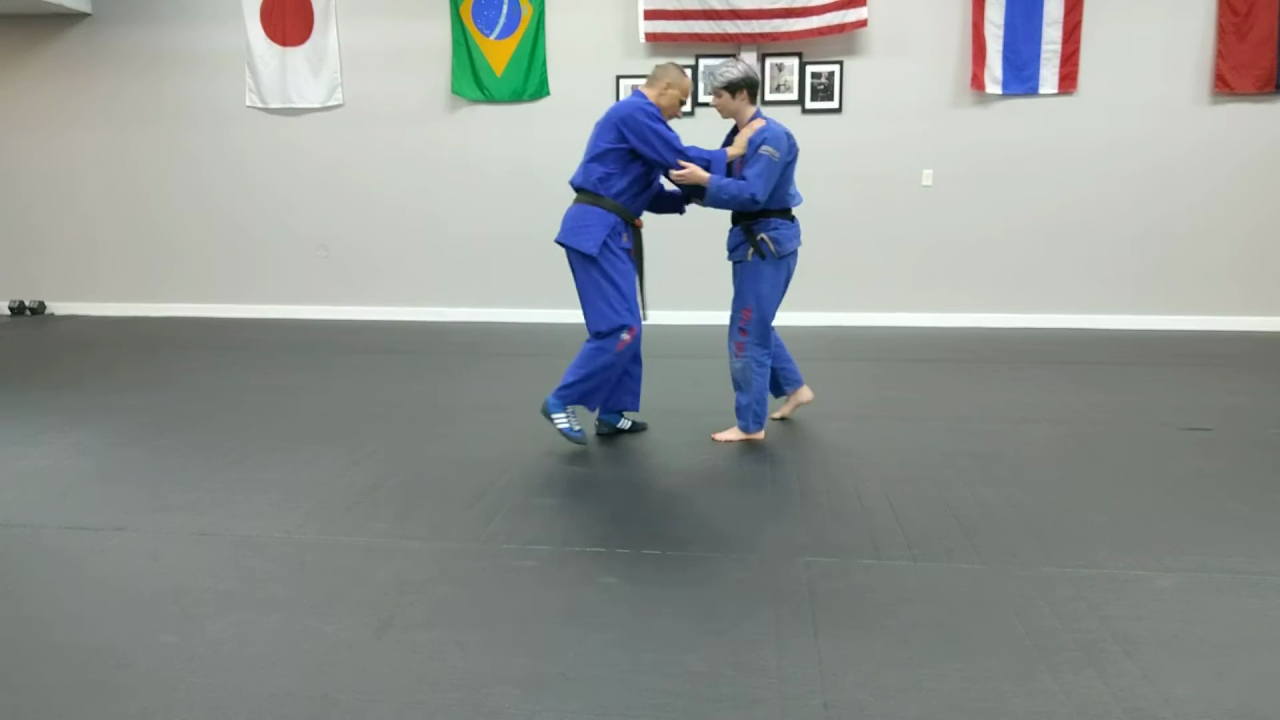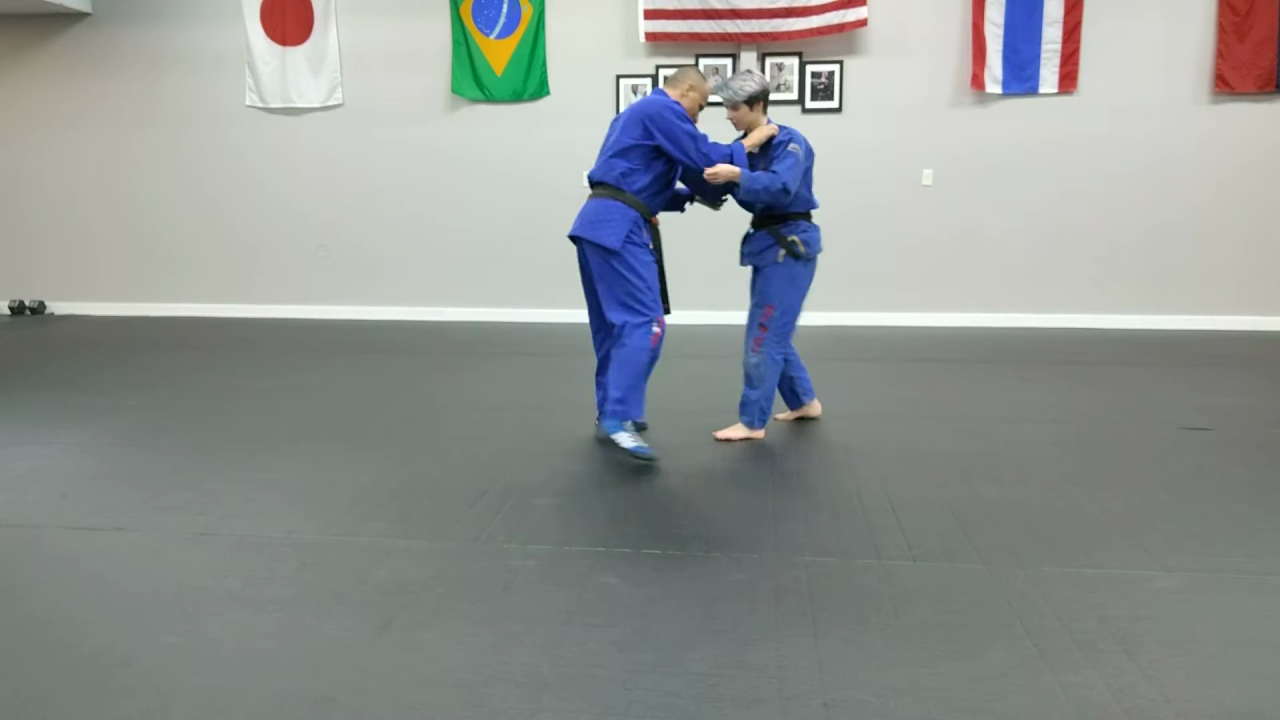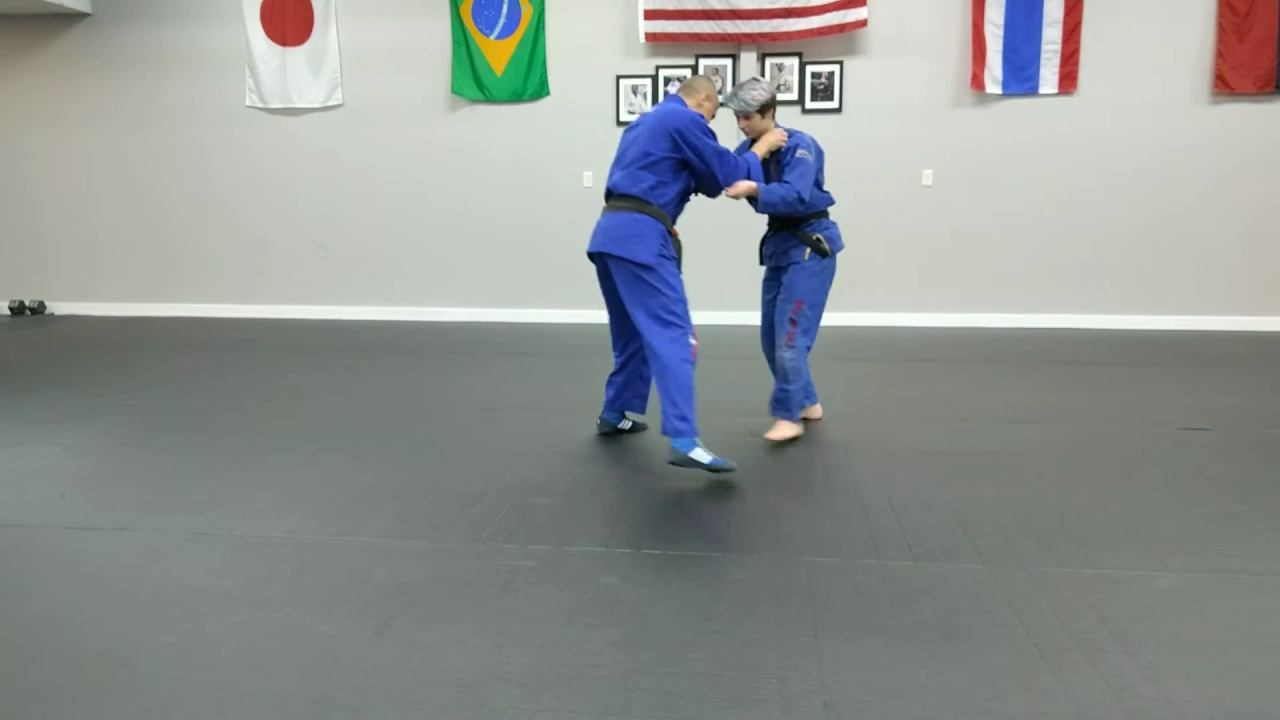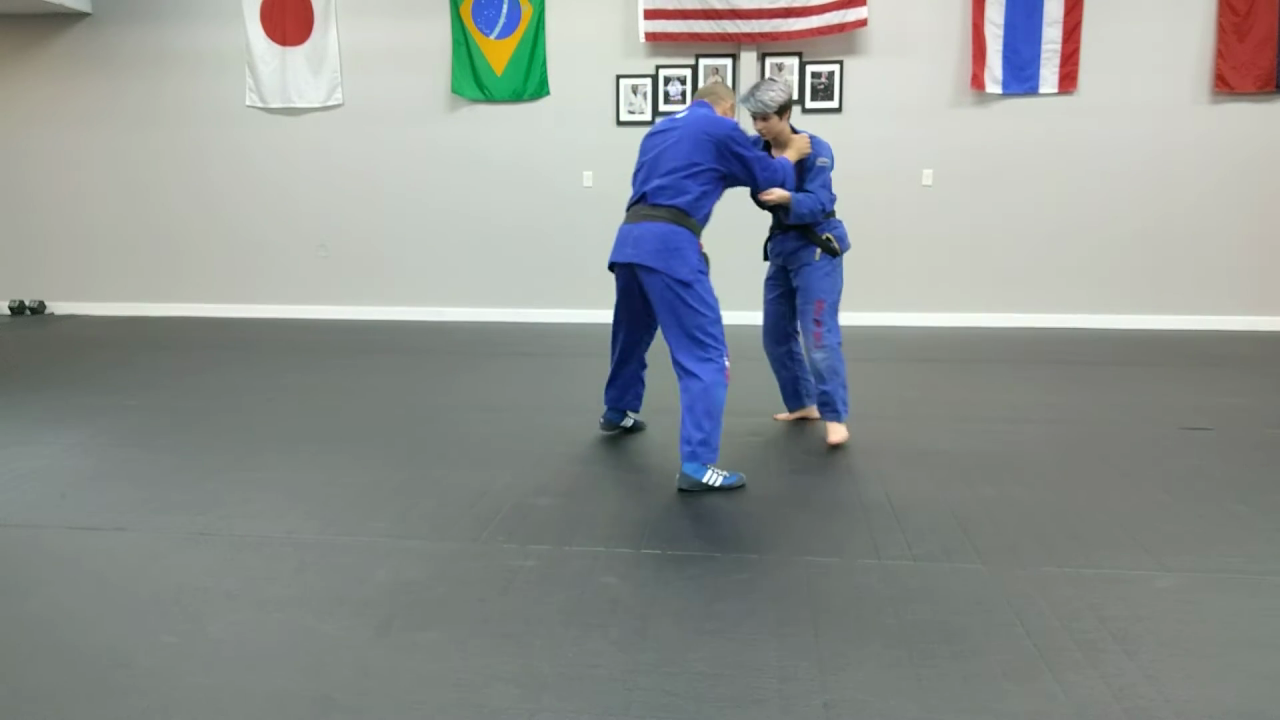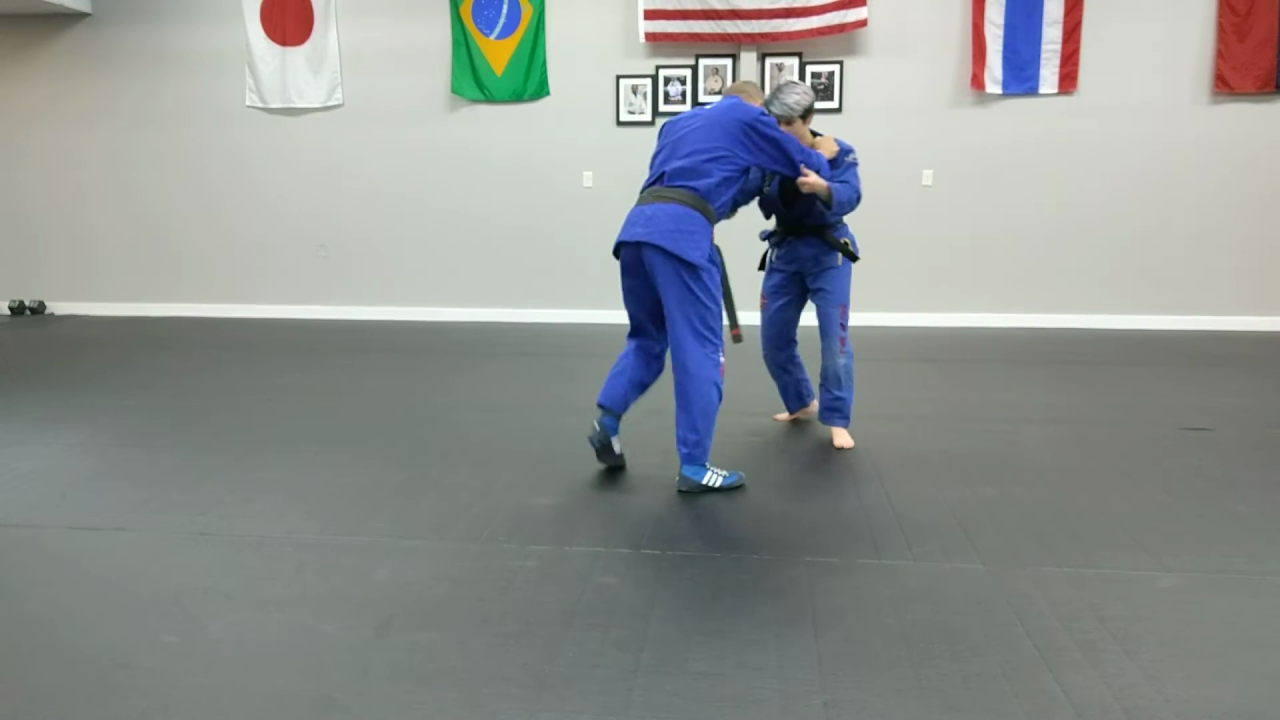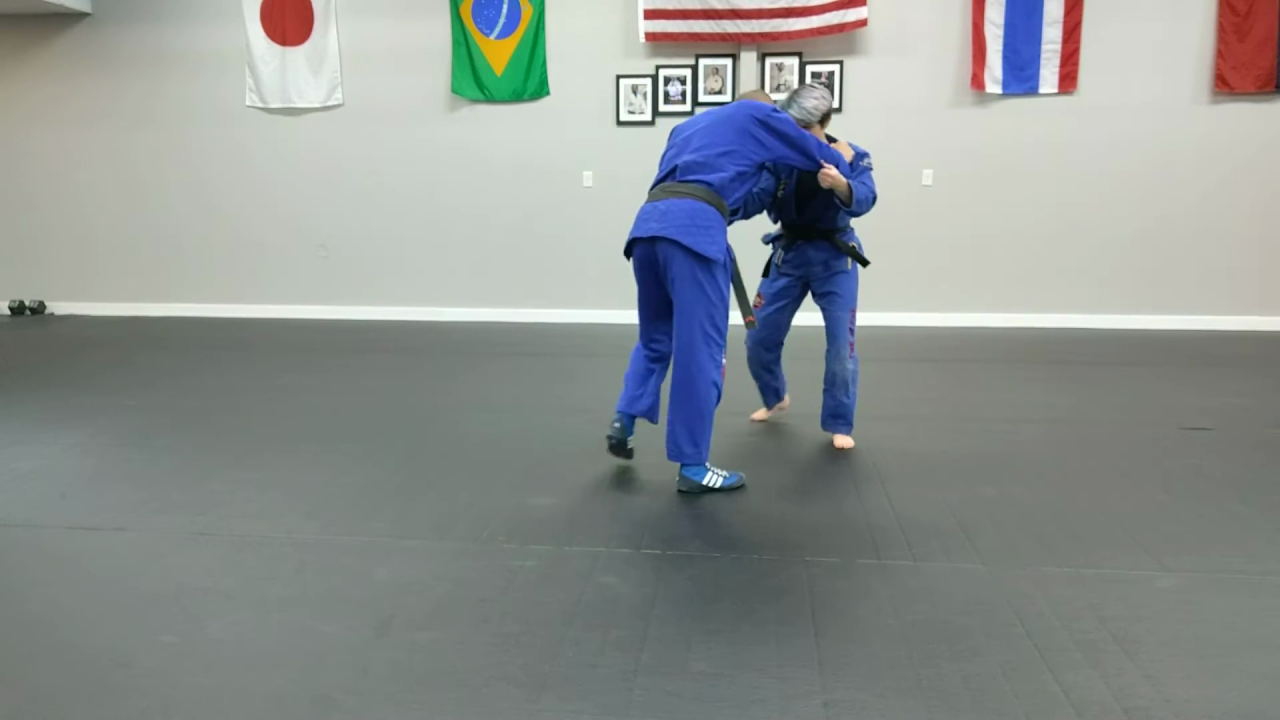
dt=0.2s
person 1, frame 1
left shoulder: (630, 116)
right shoulder: (636, 112)
left elbow: (645, 191)
right elbow: (678, 159)
left wrist: (690, 198)
right wrist: (733, 151)
left hip: (604, 231)
right hip: (597, 231)
left knee: (623, 325)
right knee: (621, 328)
left ankle: (612, 413)
right ankle: (561, 402)
person 1, frame 2
left shoulder: (642, 113)
right shoulder: (662, 110)
right elbow: (703, 159)
left wrist: (690, 195)
right wrist: (749, 143)
left hip: (603, 223)
right hip: (617, 228)
left knee: (617, 324)
right knee: (645, 323)
left ankle: (615, 414)
right ankle: (617, 421)
person 1, frame 3
left shoulder: (647, 122)
right shoulder: (686, 120)
right elbow: (724, 173)
left wrist: (700, 182)
right wrist: (760, 149)
left hip: (612, 233)
right hip: (640, 237)
left knee: (632, 331)
right knee: (672, 335)
left ankle: (615, 414)
right ankle: (683, 441)
person 1, frame 4
left shoulder: (660, 129)
right shoulder: (721, 128)
right elbow: (765, 176)
left wrist: (719, 175)
right wrist: (791, 154)
left hip: (630, 239)
right hip: (671, 246)
left knee: (633, 334)
right knee: (704, 356)
left ankle: (617, 412)
right ankle: (696, 465)
person 1, frame 5
left shoulder: (679, 122)
right shoulder: (749, 116)
right elbow: (802, 165)
left wrist: (738, 190)
right wrist: (823, 154)
left hip: (639, 223)
right hip: (683, 232)
left knee: (647, 337)
right knee: (700, 353)
left ankle: (609, 422)
right ankle: (693, 468)
person 1, frame 6
left shoulder: (689, 125)
right shoulder: (760, 115)
right elbow: (817, 156)
right wrist: (840, 158)
left hip: (649, 221)
right hip: (696, 228)
left knee: (655, 338)
right knee: (700, 351)
left ankle: (625, 420)
right ankle: (692, 467)
person 2, frame 1
left shoulder: (770, 135)
right shoulder: (740, 134)
left elbow: (752, 195)
right elbow: (736, 184)
left wrist: (704, 180)
right wrist: (696, 179)
left hip: (767, 241)
right hip: (756, 239)
left knee: (747, 332)
right knee: (756, 325)
left ankle: (751, 425)
right ankle: (795, 388)
person 2, frame 2
left shoulder: (788, 141)
left elbow: (781, 186)
right elbow: (723, 186)
left wrist: (737, 175)
left hip: (792, 243)
right hip: (767, 242)
left knee: (764, 329)
right knee: (773, 329)
left ankle: (752, 421)
right ankle: (805, 402)
person 2, frame 3
left shoulder: (799, 146)
right shoulder: (749, 149)
left elbow: (795, 195)
left wrist: (754, 189)
left hip: (812, 244)
right hip: (780, 243)
left knee: (791, 330)
right knee: (773, 332)
left ankle: (789, 415)
right ankle: (806, 403)
person 2, frame 4
left shoulder: (815, 150)
right shoulder: (756, 148)
left elbow: (819, 203)
left wrist: (787, 199)
left hip: (819, 245)
right hip: (783, 243)
left knee: (818, 331)
right knee: (776, 333)
left ankle: (835, 417)
right ankle: (803, 403)
person 2, frame 5
left shoulder: (837, 152)
left elbow: (850, 196)
left wrist: (824, 188)
left hip: (827, 252)
right hip: (785, 250)
left knee: (835, 339)
right knee: (775, 339)
left ankle: (838, 421)
right ankle: (803, 402)
person 2, frame 6
left shoulder: (851, 156)
left elbow: (865, 200)
right elbow: (755, 198)
left wrist: (842, 185)
left hip: (834, 255)
right hip: (789, 253)
left knee: (842, 344)
right knee: (761, 338)
left ankle: (839, 425)
right ankle: (776, 399)
